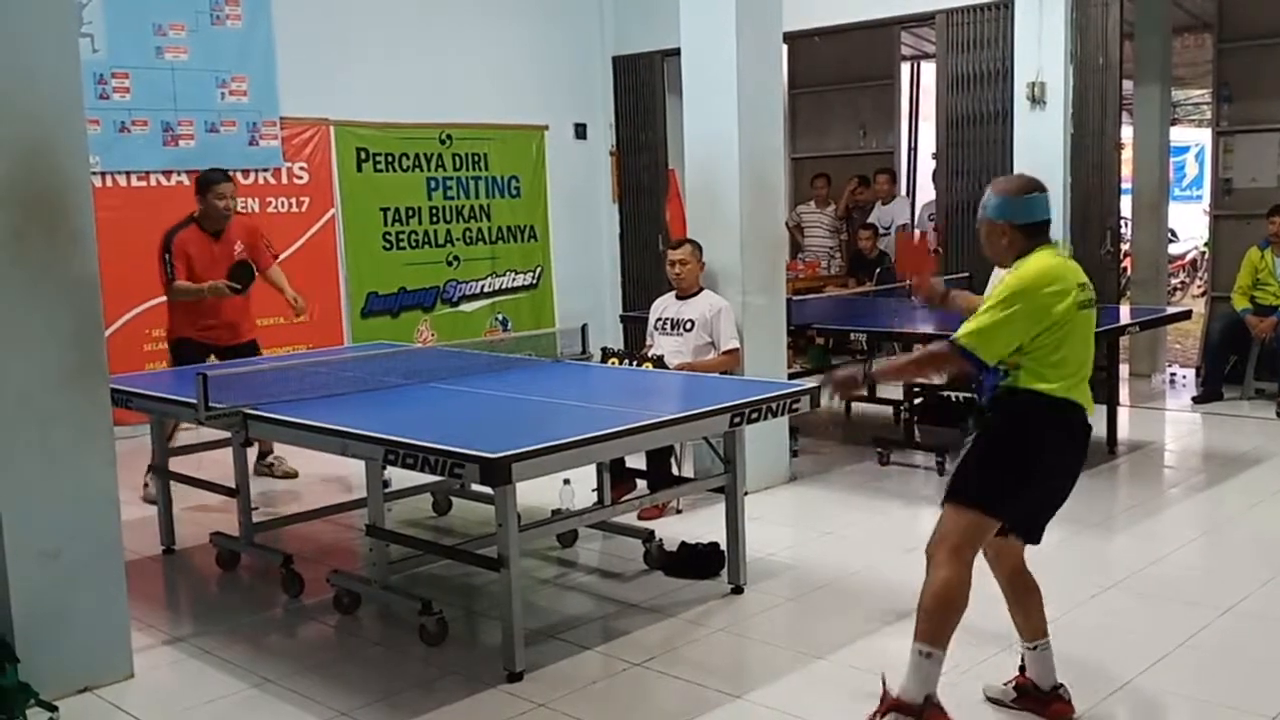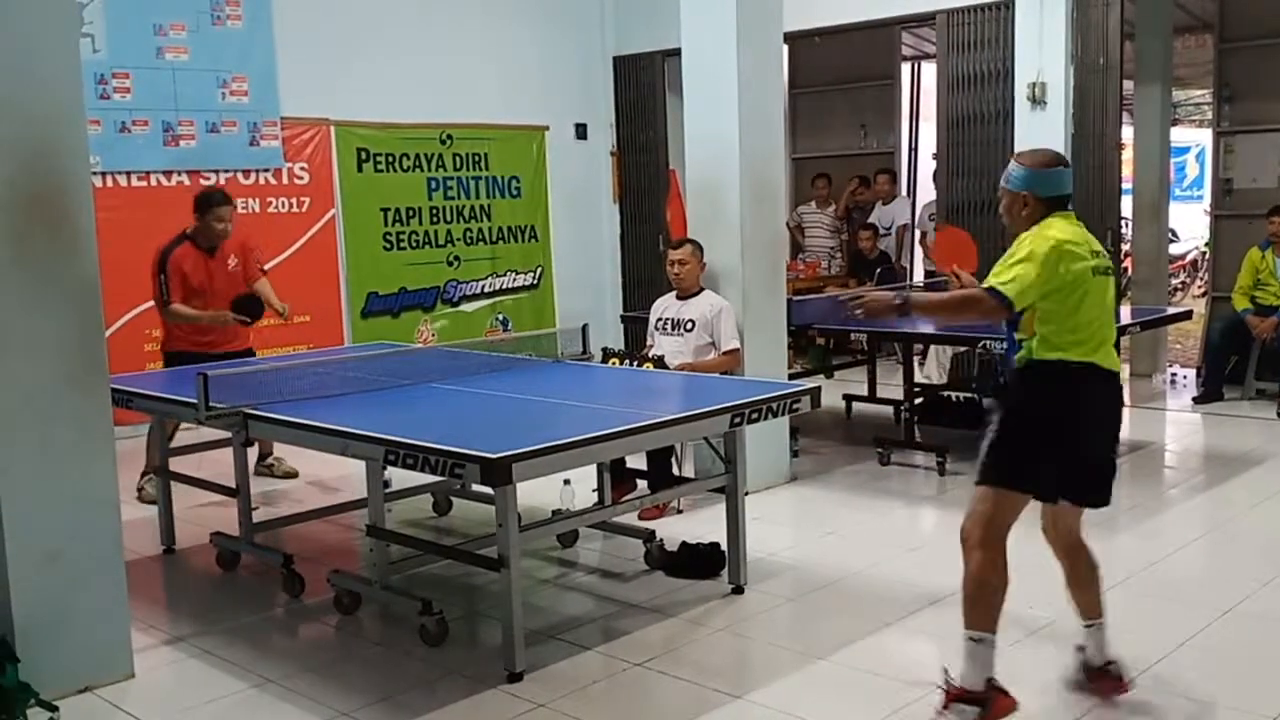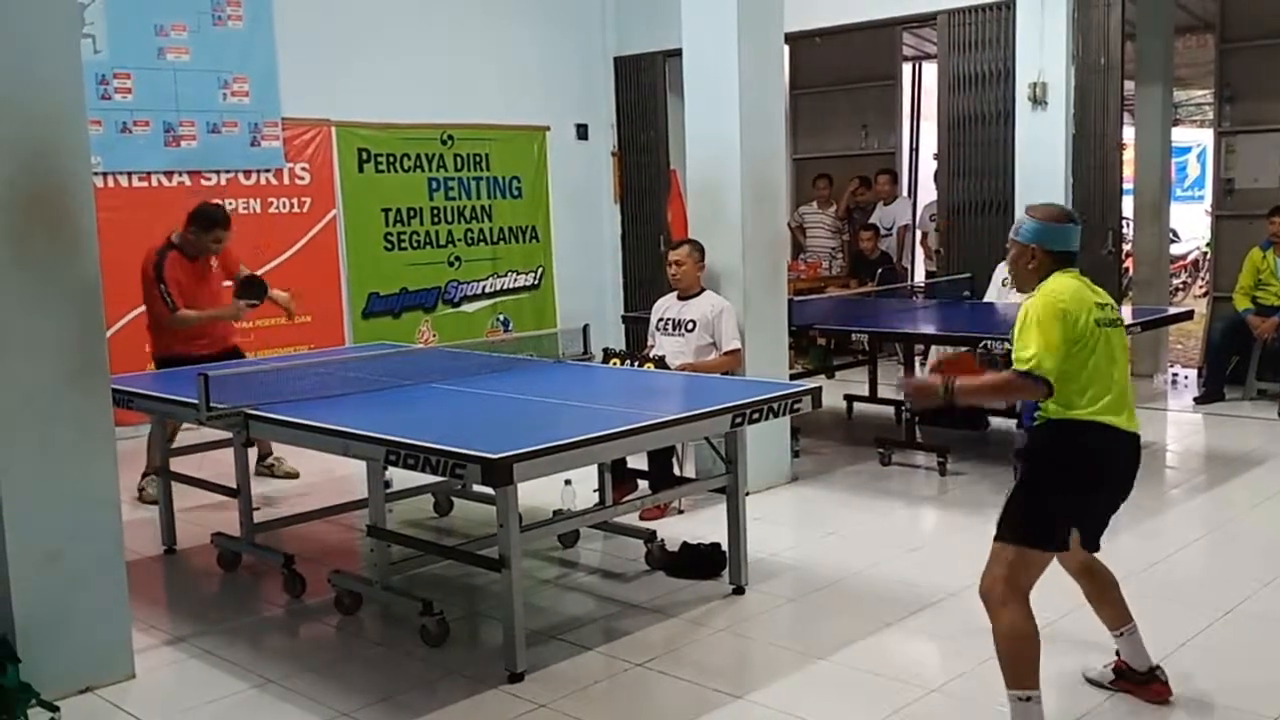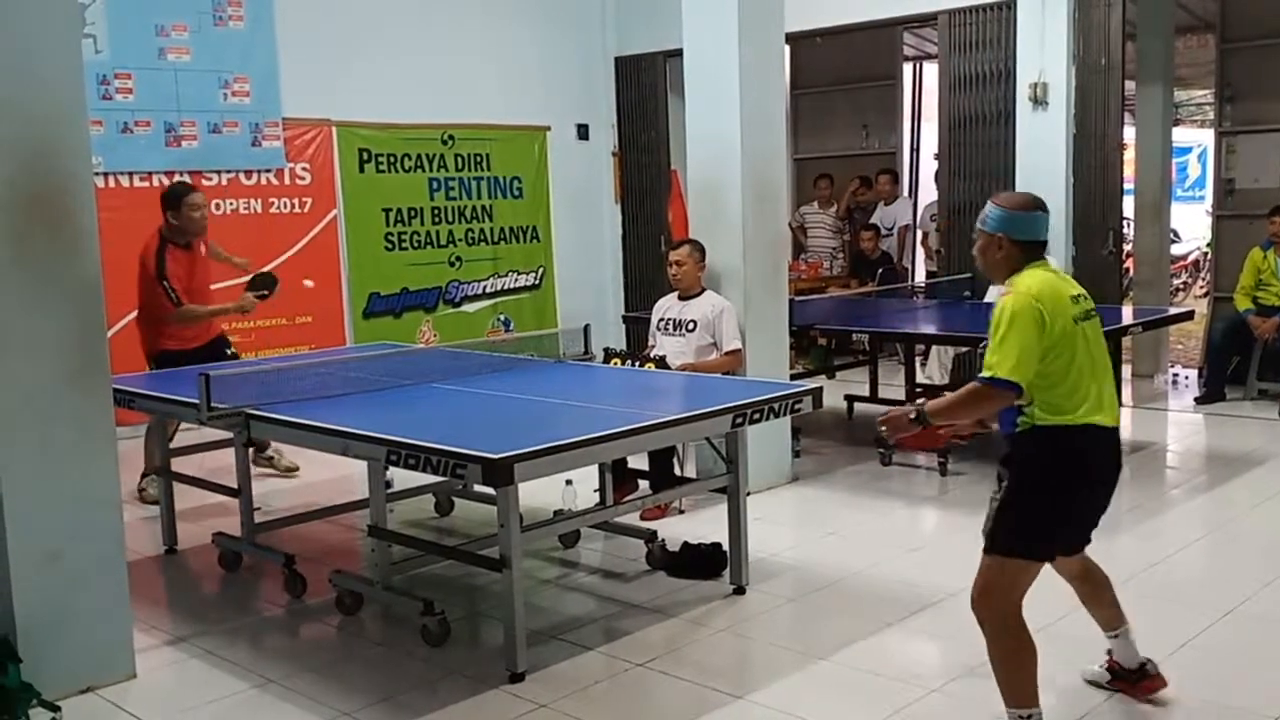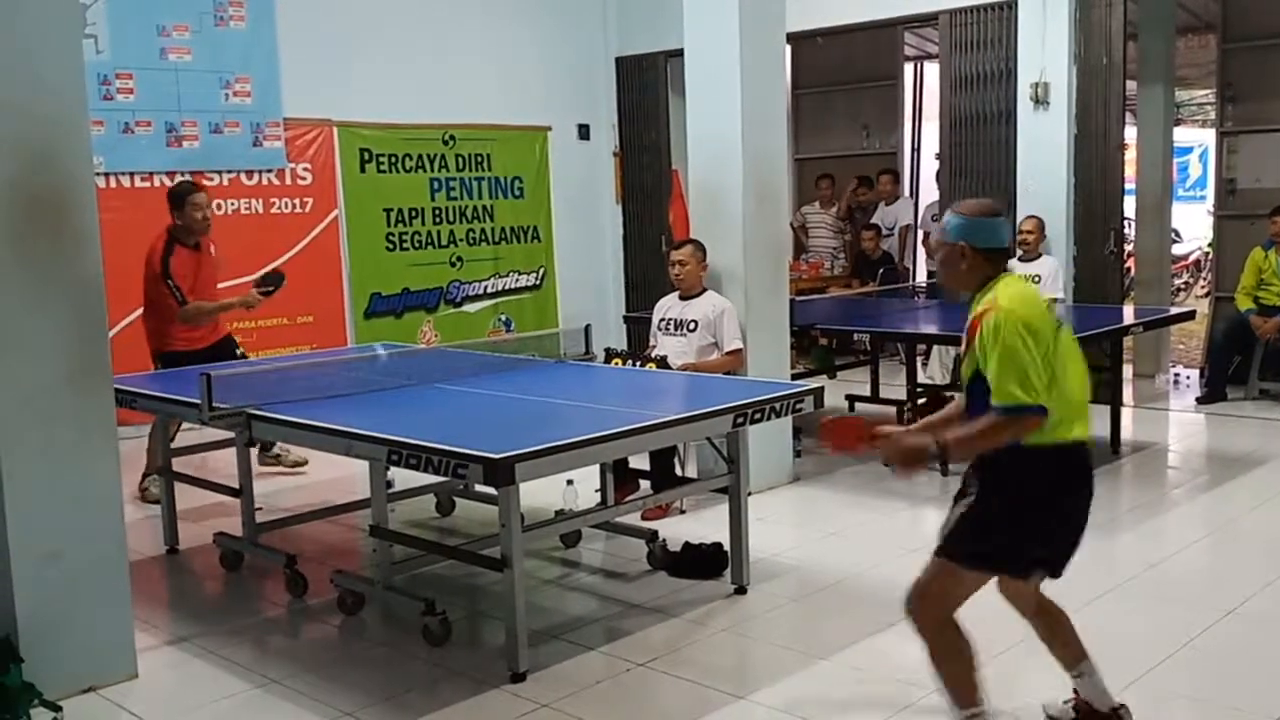
dt=0.2s
person 1, frame 1
left shoulder: (1030, 277)
right shoulder: (1064, 271)
left elbow: (958, 355)
left wrist: (869, 375)
right wrist: (951, 299)
left hip: (1024, 421)
right hip: (1064, 428)
left knee: (947, 551)
right knee: (1001, 552)
person 1, frame 2
left shoulder: (1044, 241)
right shoulder: (1081, 243)
left elbow: (991, 306)
left wrist: (899, 303)
right wrist: (971, 289)
left hip: (1052, 393)
right hip: (1096, 397)
left knee: (981, 530)
right knee: (1064, 532)
right ankle: (1100, 661)
person 1, frame 3
left shoulder: (1049, 301)
right shoulder: (1093, 296)
left elbow: (1029, 382)
left wrist: (948, 390)
right wrist: (986, 389)
left hip: (1071, 451)
right hip: (1116, 449)
left knee: (1002, 588)
right knee: (1076, 555)
right ankle: (1140, 667)
person 1, frame 4
left shoulder: (1022, 298)
right shoulder: (1062, 287)
left elbow: (1000, 393)
left wrist: (922, 414)
right wrist: (968, 416)
left hip: (1053, 455)
right hip: (1095, 449)
left knee: (993, 600)
right knee: (1066, 555)
right ankle: (1133, 667)
person 1, frame 5
left shoulder: (999, 313)
right shoulder: (1011, 300)
left elbow: (1025, 415)
right elbow: (982, 402)
left wrist: (934, 448)
right wrist: (911, 431)
left hip: (1034, 474)
right hip: (1064, 474)
left knee: (927, 604)
right knee: (1019, 591)
person 2, frame 1
left shoulder: (246, 229)
right shoulder: (177, 238)
left elbow: (268, 264)
right elbow: (173, 289)
left wrist: (288, 292)
right wrist: (207, 288)
left hip: (238, 332)
right hip: (191, 333)
left ankle: (265, 457)
right ankle: (155, 473)
person 2, frame 2
left shoulder: (236, 242)
right shoulder: (172, 256)
left elbow: (257, 277)
right elbow: (167, 310)
left wrist: (274, 304)
right wrist: (212, 318)
left hip: (233, 342)
right hip: (186, 347)
left ankle: (266, 458)
right ankle: (150, 475)
person 2, frame 3
left shoulder: (212, 249)
right shoulder: (160, 264)
left elbow: (236, 271)
right elbow: (173, 319)
left wrist: (272, 295)
right wrist: (225, 313)
left hip: (219, 342)
right hip: (177, 349)
left ankle: (266, 458)
right ankle: (151, 476)
person 2, frame 4
left shoulder: (193, 235)
right shoulder: (159, 259)
right elbow: (180, 314)
left wrist: (231, 260)
right wrist: (233, 308)
left hip: (206, 334)
right hip: (169, 344)
left ankle: (262, 450)
right ankle: (150, 476)
person 2, frame 5
left shoulder: (201, 236)
right shoulder: (165, 257)
right elbow: (185, 312)
right wrist: (236, 303)
left hip: (212, 334)
right hip: (176, 344)
left ankle: (269, 449)
right ankle: (151, 475)
person 3, frame 1
left shoulder: (715, 306)
right shoulder: (659, 304)
left elbow: (733, 359)
left wrist: (693, 367)
left ankle: (660, 491)
right ankle: (619, 478)
person 3, frame 2
left shoulder: (716, 306)
right shoulder: (660, 304)
left elbow: (733, 359)
left wrist: (694, 367)
left ankle: (661, 491)
right ankle: (620, 478)
person 3, frame 3
left shoulder: (717, 306)
right shoulder: (662, 305)
left elbow: (734, 360)
left wrist: (695, 367)
left ankle: (662, 492)
right ankle: (621, 478)
person 3, frame 4
left shoulder: (717, 307)
right shoulder: (662, 305)
left elbow: (735, 360)
left wrist: (696, 367)
left ankle: (663, 492)
right ankle: (621, 479)
person 3, frame 5
left shoulder: (718, 306)
right shoulder: (663, 305)
left elbow: (736, 359)
left wrist: (696, 367)
left ankle: (664, 492)
right ankle: (622, 479)
person 4, frame 1
right shoulder: (1256, 252)
right elbow: (1239, 292)
right wrist: (1249, 317)
right hip: (1257, 308)
right knee: (1217, 328)
right ankle: (1212, 388)
person 4, frame 2
right shoulder: (1256, 253)
right elbow: (1240, 293)
right wrist: (1249, 317)
right hip: (1258, 308)
right knee: (1218, 328)
right ankle: (1213, 388)
person 4, frame 3
right shoulder: (1257, 253)
right elbow: (1241, 293)
right wrist: (1250, 317)
right hip: (1259, 309)
right knee: (1219, 329)
right ankle: (1214, 388)
person 4, frame 4
right shoulder: (1258, 253)
right elbow: (1242, 293)
right wrist: (1251, 317)
right hip: (1260, 310)
right knee: (1220, 330)
right ankle: (1215, 388)
person 4, frame 5
right shoulder: (1260, 253)
right elbow: (1243, 293)
right wrist: (1252, 317)
right hip: (1262, 309)
right knee: (1221, 331)
right ankle: (1216, 388)
